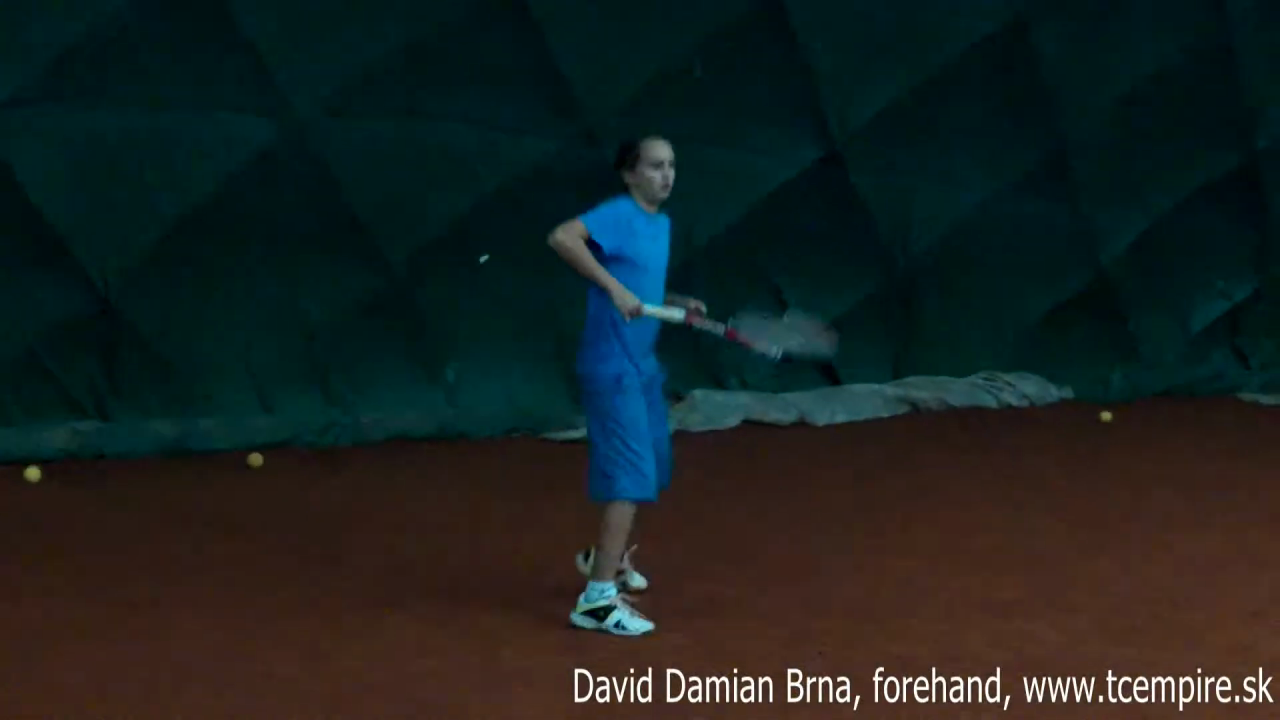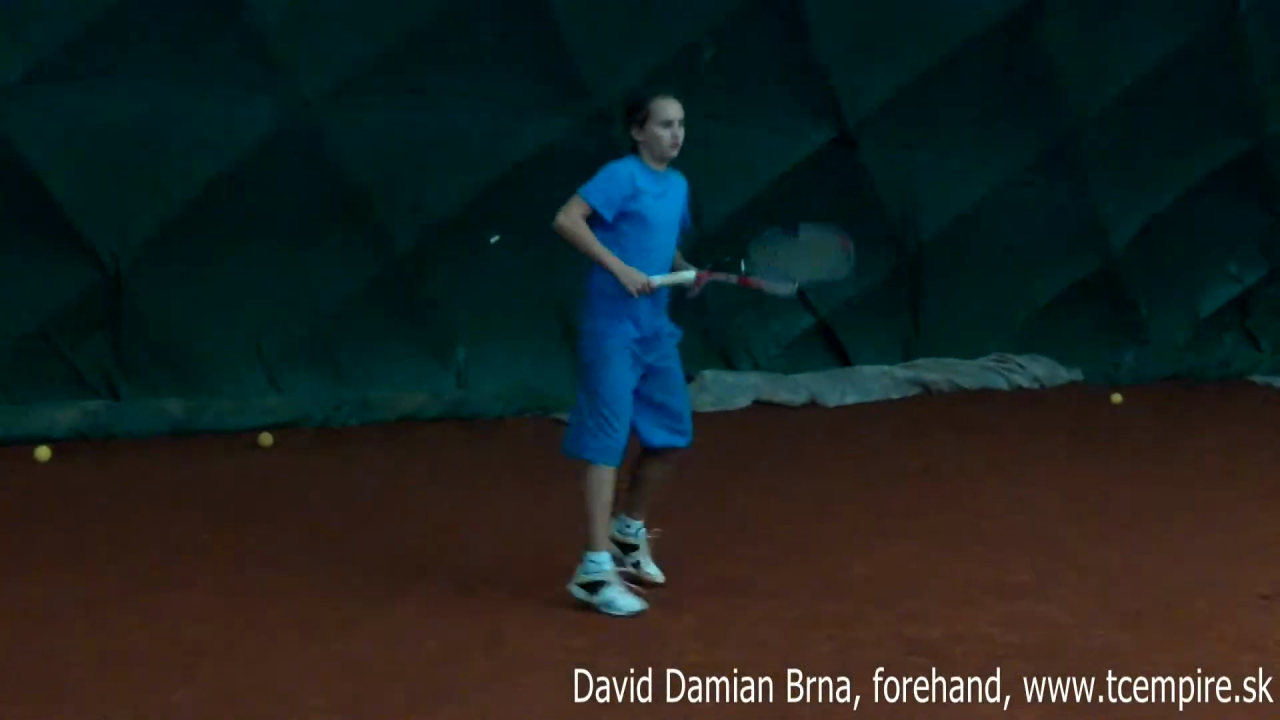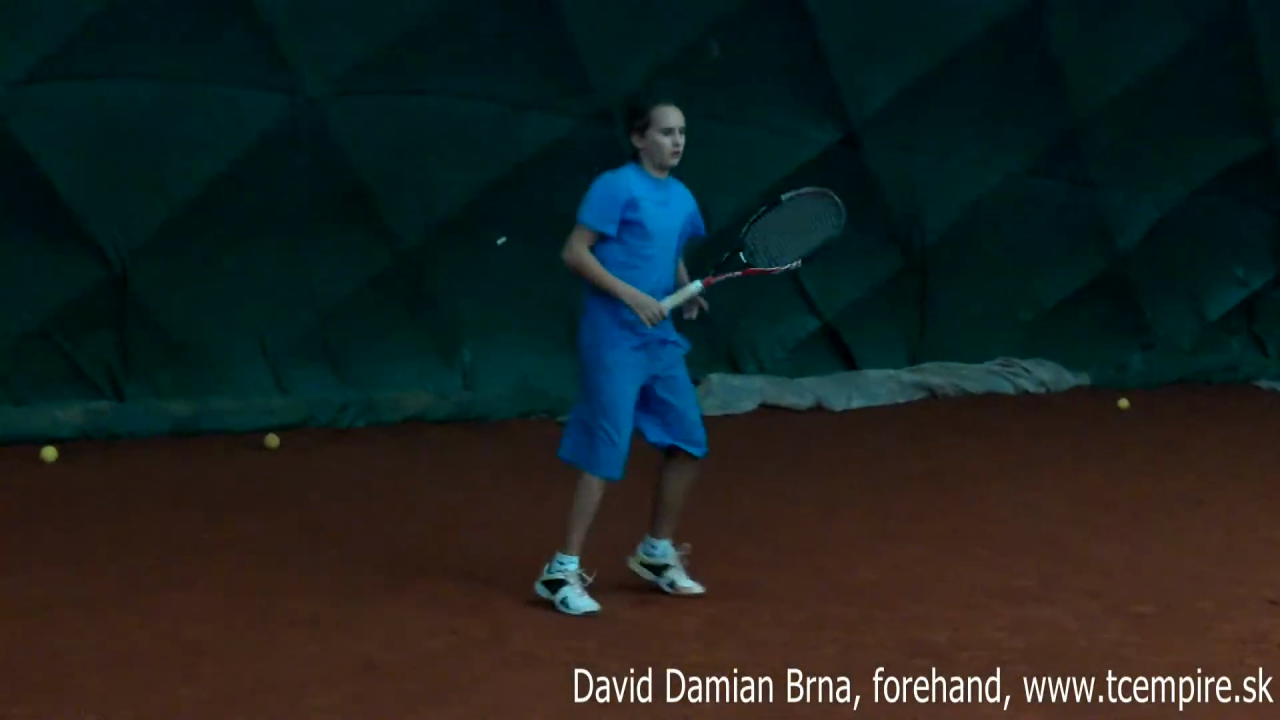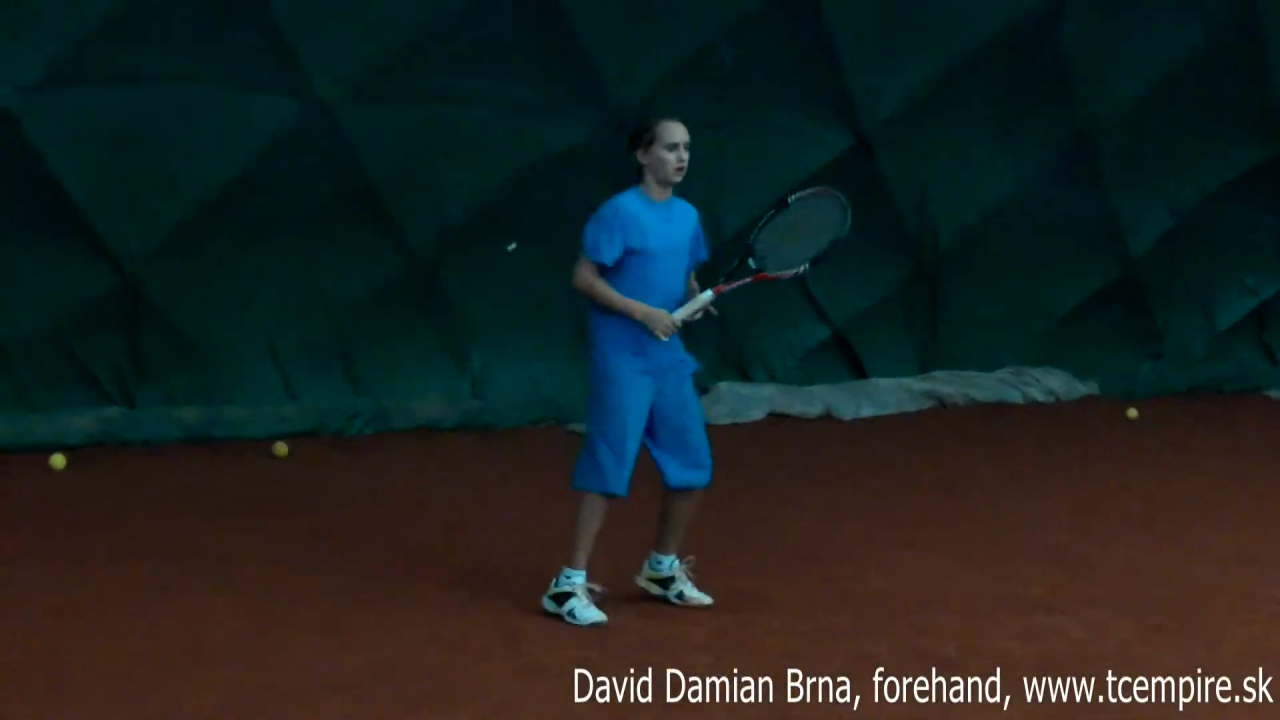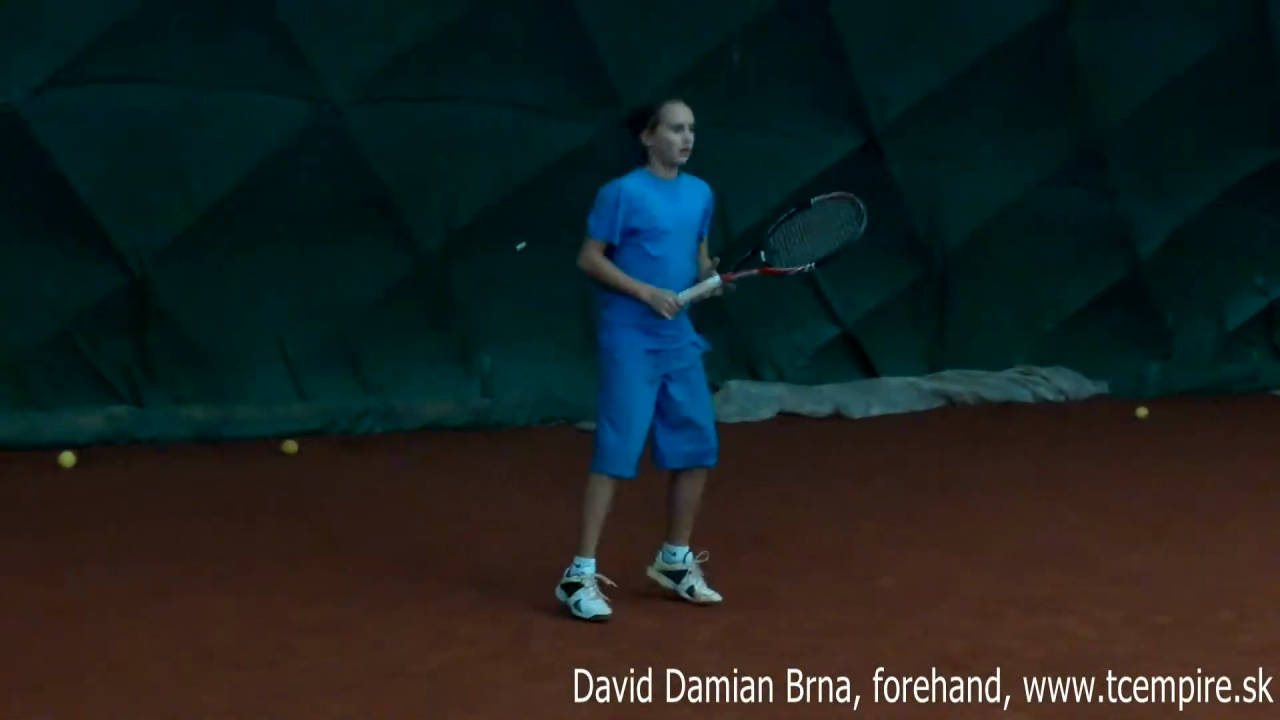
dt=0.1s
person 1, frame 1
left shoulder: (659, 224)
right shoulder: (618, 215)
right elbow: (561, 238)
left wrist: (679, 304)
right wrist: (615, 290)
left hip: (643, 366)
right hip: (610, 367)
left knee: (652, 470)
right knee: (627, 478)
left ankle: (601, 555)
right ankle: (599, 598)
person 1, frame 2
left shoulder: (678, 185)
right shoulder: (622, 174)
right elbow: (566, 221)
left wrist: (684, 270)
right wrist: (619, 268)
left hip: (655, 328)
right hip: (612, 329)
left knee: (671, 434)
right knee: (605, 440)
left ankle: (627, 528)
right ankle: (595, 568)
person 1, frame 3
left shoulder: (683, 198)
right shoulder: (615, 185)
right elbow: (573, 254)
left wrist: (688, 292)
right wrist: (629, 296)
left hip: (661, 339)
right hip: (612, 339)
left knee: (687, 443)
right knee: (604, 452)
left ankle: (655, 553)
right ankle: (562, 569)
person 1, frame 4
left shoulder: (688, 216)
right shoulder: (619, 211)
right elbow: (583, 279)
left wrist: (698, 301)
right wrist: (643, 312)
left hip: (669, 359)
right hip: (621, 359)
left knee: (693, 470)
right knee: (608, 471)
left ankle: (662, 568)
right ankle: (570, 583)
person 1, frame 5
left shoulder: (700, 193)
right shoulder: (622, 191)
right elbow: (588, 258)
left wrist: (710, 276)
right wrist: (646, 291)
left hip: (679, 339)
right hip: (627, 339)
left knee: (698, 448)
right knee: (617, 452)
left ankle: (674, 561)
right ankle: (582, 573)
